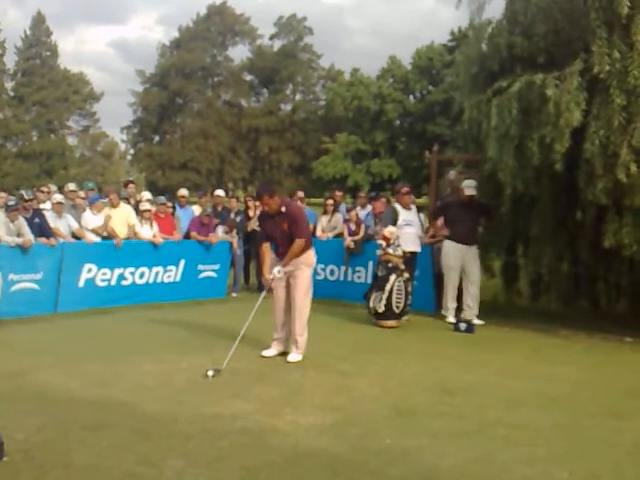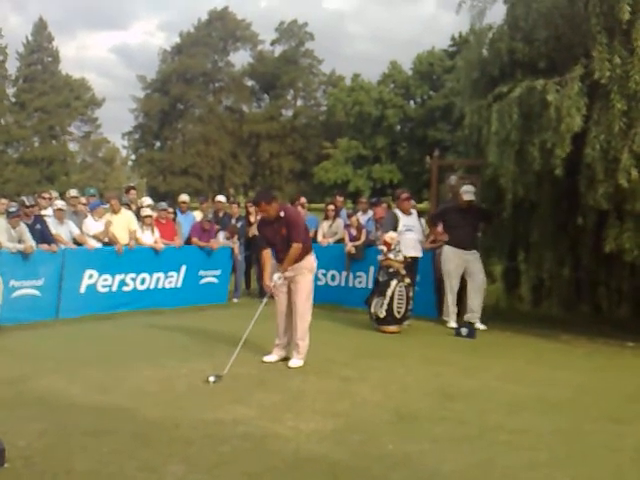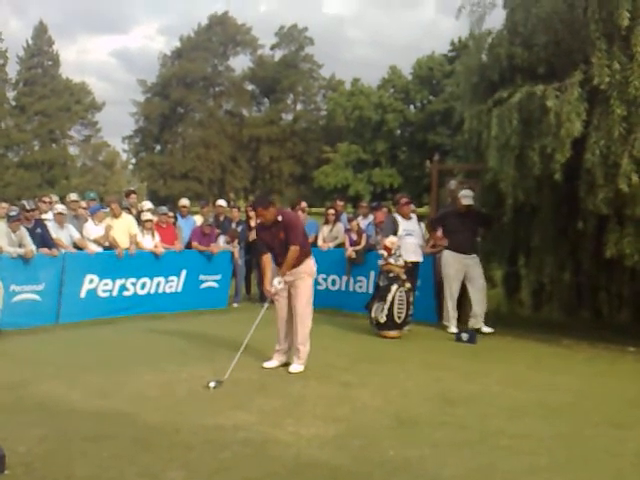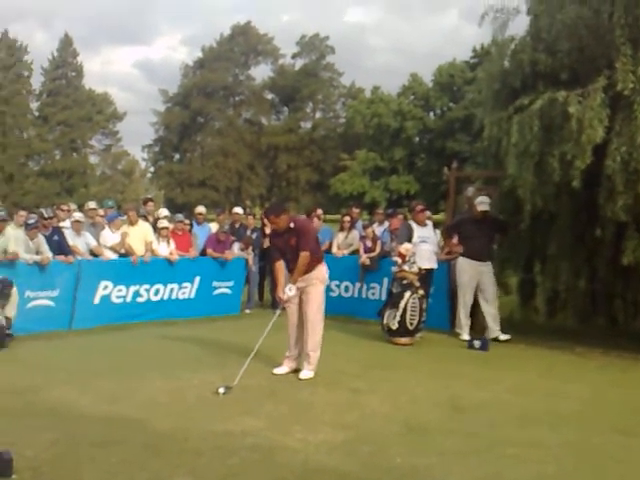
dt=0.1s
person 1, frame 1
left shoulder: (294, 211)
right shoulder: (264, 217)
left elbow: (300, 242)
right elbow: (265, 244)
left wrist: (282, 266)
right wrist: (266, 270)
left hip: (302, 259)
right hip: (280, 260)
left knee: (299, 303)
right knee: (280, 303)
left ankle: (298, 348)
right ankle: (280, 343)
person 1, frame 2
left shoulder: (292, 216)
right shoulder: (263, 224)
left elbow: (297, 247)
right elbow: (266, 251)
left wrist: (280, 272)
right wrist: (266, 277)
left hip: (302, 264)
right hip: (281, 265)
left knee: (300, 309)
right knee: (282, 309)
left ankle: (299, 353)
right ankle: (281, 349)
person 1, frame 3
left shoulder: (291, 220)
right shoulder: (261, 229)
left elbow: (294, 250)
right elbow: (265, 255)
left wrist: (280, 277)
right wrist: (267, 282)
left hip: (302, 268)
right hip: (281, 269)
left knee: (301, 313)
right knee: (282, 314)
left ankle: (299, 358)
right ankle: (281, 354)
person 1, frame 4
left shoulder: (303, 226)
right shoulder: (274, 236)
left elbow: (305, 256)
right elbow: (278, 262)
left wrist: (292, 284)
right wrist: (280, 288)
left hip: (314, 274)
right hip: (293, 276)
left knee: (312, 319)
right knee: (293, 320)
left ankle: (310, 365)
right ankle: (292, 360)
person 2, frame 1
left shoulder: (479, 206)
right shoulder: (449, 204)
left elbow: (489, 215)
right elbow: (433, 215)
left wrist: (478, 227)
left hip: (471, 247)
right hip: (452, 245)
left knee: (474, 279)
right knee: (451, 280)
left ankle: (470, 314)
right ankle: (450, 313)
person 2, frame 2
left shoulder: (477, 211)
right shoulder: (447, 210)
left elbow: (489, 220)
right elbow: (431, 221)
left wrist: (477, 232)
left hip: (471, 252)
right hip: (452, 250)
left knee: (479, 282)
right knee: (451, 286)
left ankle: (474, 317)
right ankle: (450, 318)
person 2, frame 3
left shoulder: (477, 215)
right shoulder: (446, 214)
left elbow: (488, 224)
right elbow: (431, 226)
left wrist: (477, 237)
right wrist: (440, 240)
left hip: (471, 256)
right hip: (451, 255)
left knee: (479, 287)
right knee: (451, 290)
left ankle: (477, 322)
right ankle: (451, 323)
person 2, frame 4
left shoulder: (493, 221)
right shoulder: (463, 221)
left elbow: (504, 230)
right elbow: (446, 233)
left wrist: (493, 244)
left hip: (486, 263)
right hip: (466, 262)
left knee: (490, 297)
right knee: (465, 297)
left ankle: (494, 331)
right ankle: (463, 331)
